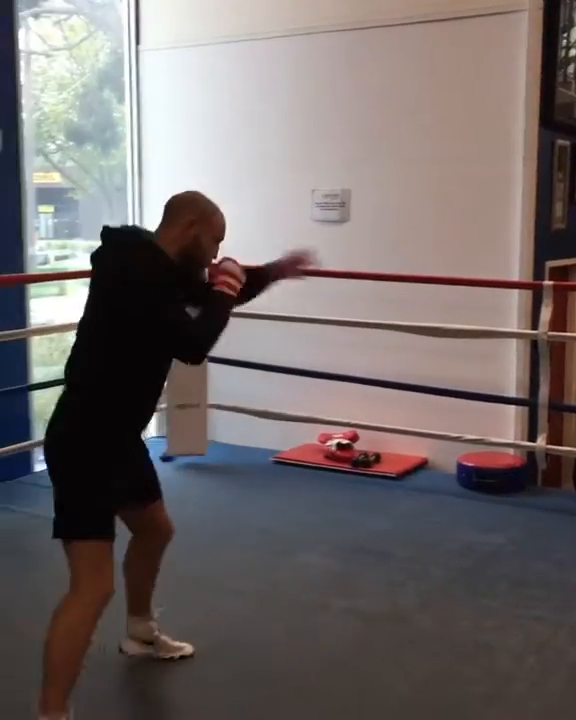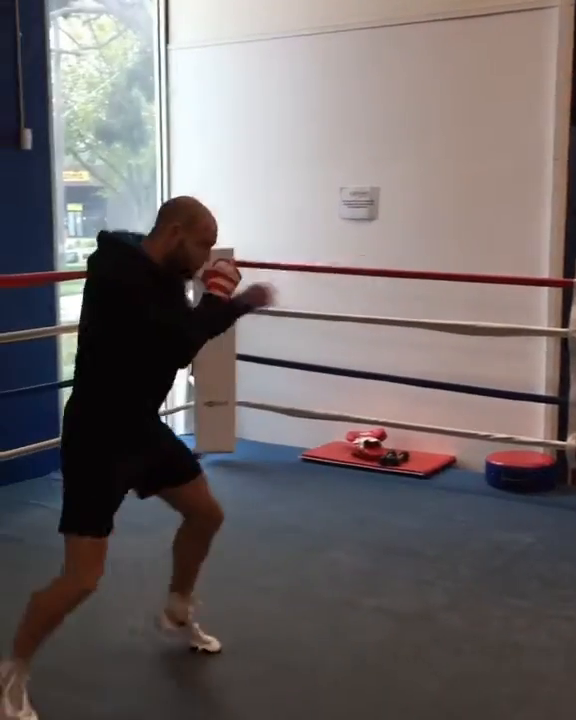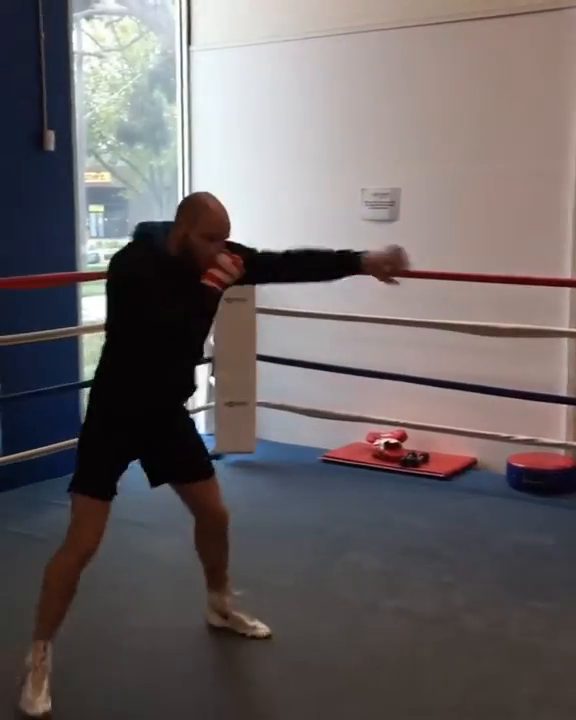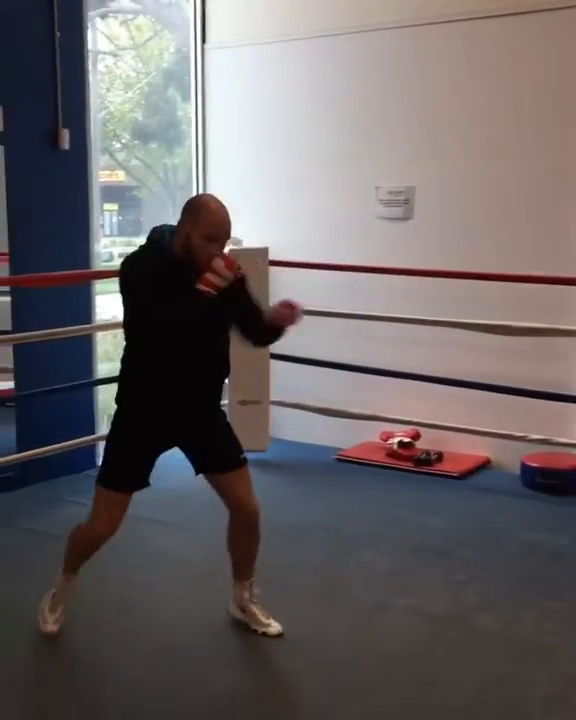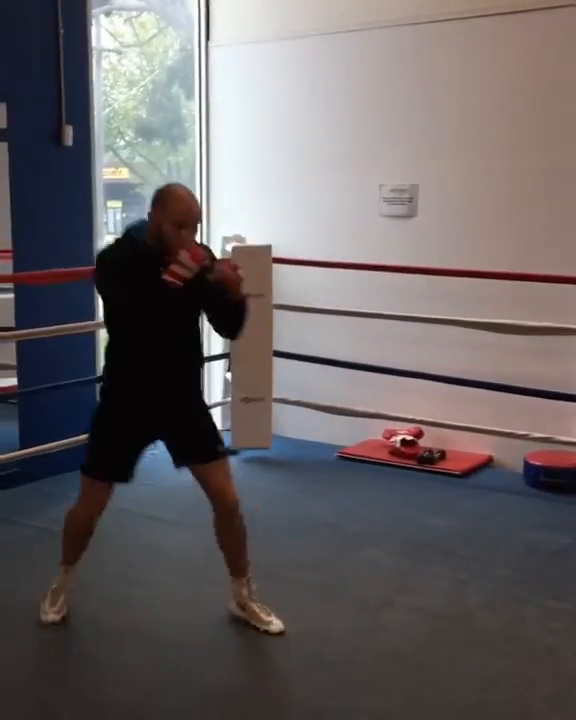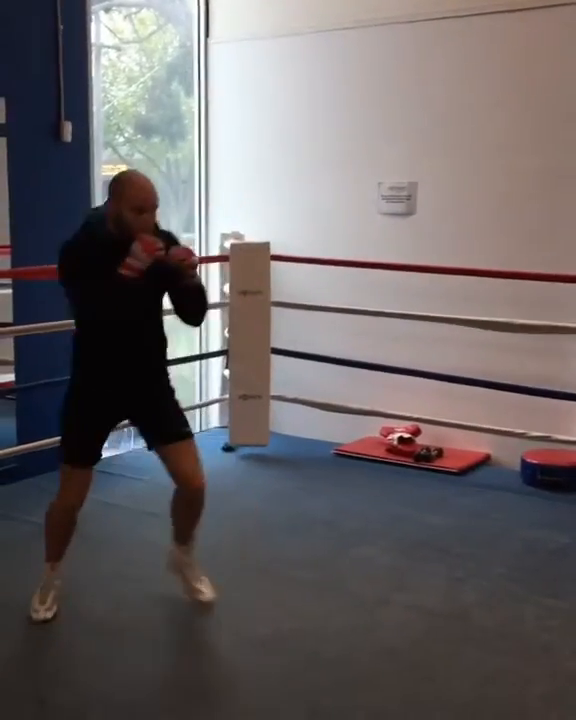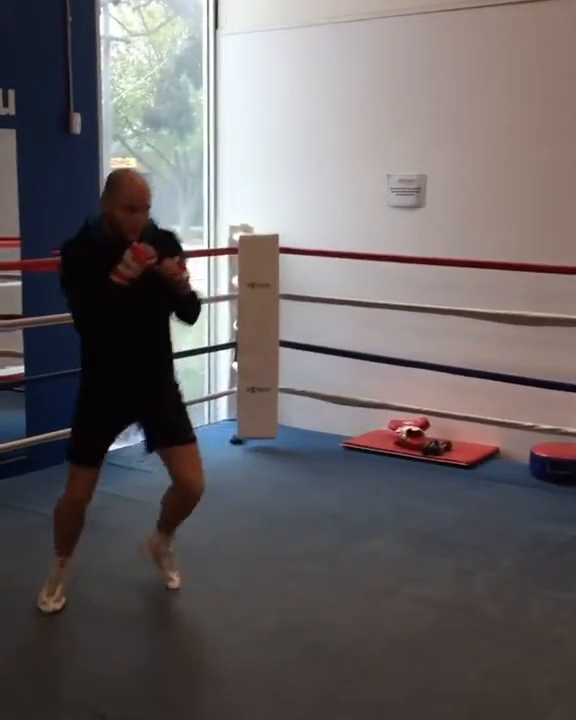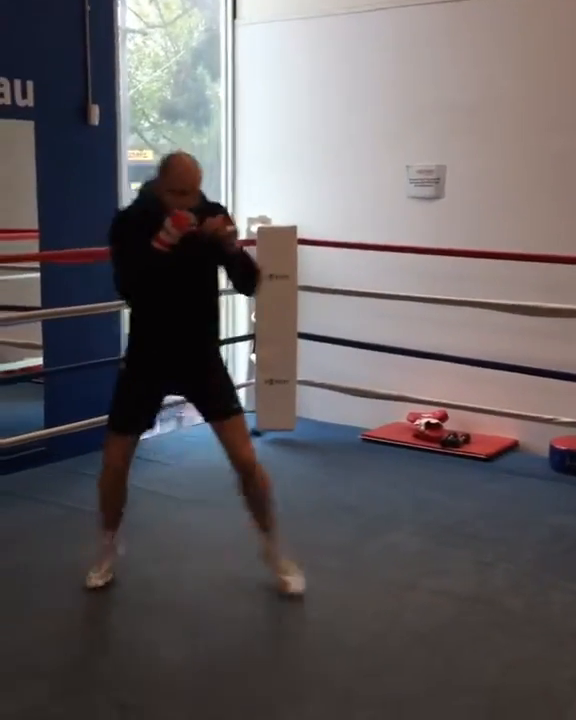
dt=0.2s
person 1, frame 1
left shoulder: (151, 264)
right shoulder: (134, 271)
left elbow: (196, 305)
right elbow: (190, 345)
left wrist: (274, 271)
right wrist: (220, 294)
left hip: (115, 433)
right hip: (82, 441)
left knee: (156, 531)
right knee: (92, 587)
left ankle: (140, 631)
person 1, frame 2
left shoulder: (158, 274)
right shoulder: (119, 275)
left elbow: (185, 336)
right elbow: (175, 346)
left wrist: (240, 301)
right wrist: (215, 301)
left hip: (142, 425)
right hip: (94, 431)
left knee: (207, 514)
right knee: (81, 580)
left ankle: (178, 612)
person 1, frame 3
left shoulder: (213, 259)
right shoulder: (133, 266)
left elbow: (289, 265)
right elbow: (154, 337)
left wrist: (364, 262)
right wrist: (207, 288)
left hip: (169, 412)
right hip: (113, 414)
left knee: (214, 516)
right knee: (82, 542)
left ankle: (220, 606)
right ankle: (39, 659)
person 1, frame 4
left shoulder: (223, 270)
right shoulder: (141, 269)
left elbow: (254, 334)
right elbow: (153, 338)
left wrist: (275, 321)
right wrist: (199, 295)
left hip: (200, 406)
right hip: (141, 406)
left knee: (247, 509)
right knee: (102, 525)
left ankle: (243, 600)
right ankle: (62, 589)
person 1, frame 5
left shoulder: (202, 262)
right shoulder: (115, 261)
left elbow: (230, 329)
right elbow: (123, 328)
left wrist: (231, 294)
right wrist: (166, 282)
left hip: (184, 398)
right hip: (126, 402)
left knee: (227, 501)
right knee: (89, 508)
left ankle: (243, 596)
right ankle: (63, 582)
person 1, frame 6
left shoulder: (162, 245)
right shoulder: (79, 251)
left elbow: (193, 315)
right elbow: (90, 317)
left wrist: (188, 279)
right wrist: (124, 276)
left hip: (151, 381)
right hip: (94, 386)
left knee: (192, 482)
right knee: (70, 498)
left ankle: (182, 557)
right ankle: (50, 578)
person 1, frame 7
left shoulder: (163, 243)
right shoulder: (79, 252)
left elbow: (189, 315)
right elbow: (85, 320)
left wrist: (182, 288)
right wrist: (115, 281)
left hip: (158, 383)
right hip: (103, 387)
left knee: (190, 485)
right knee: (77, 495)
left ankle: (161, 542)
right ankle: (59, 571)
person 1, frame 8
left shoulder: (212, 216)
right shoulder: (130, 225)
left elbow: (248, 285)
right elbow: (129, 289)
left wrist: (232, 248)
right wrist: (156, 248)
left hip: (203, 356)
right hip: (148, 359)
left knee: (245, 458)
right knee: (115, 461)
left ankle: (274, 550)
right ankle: (109, 549)
